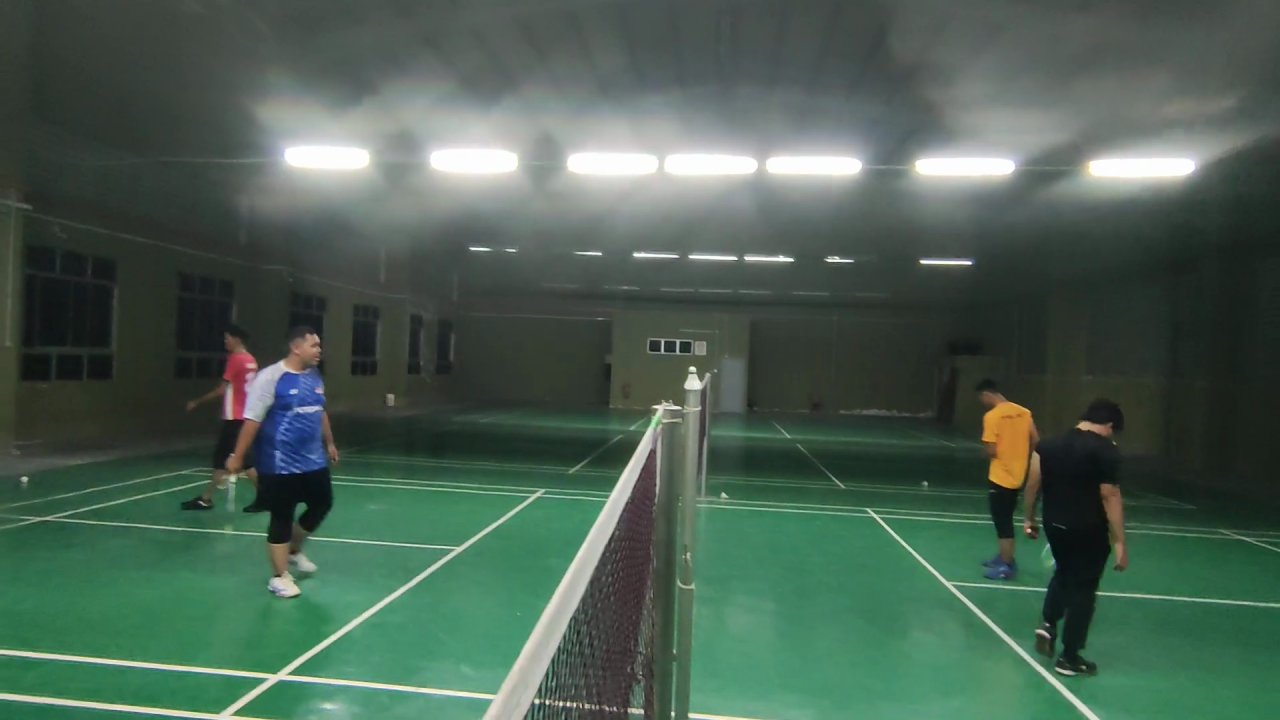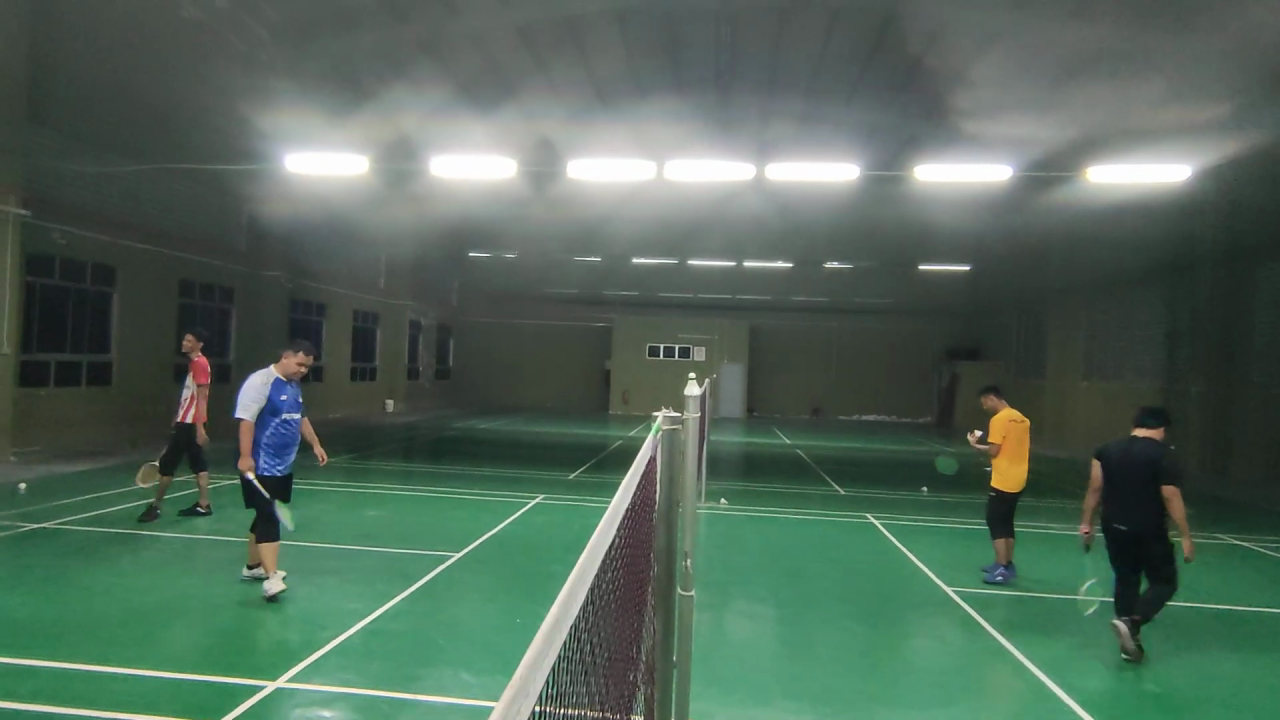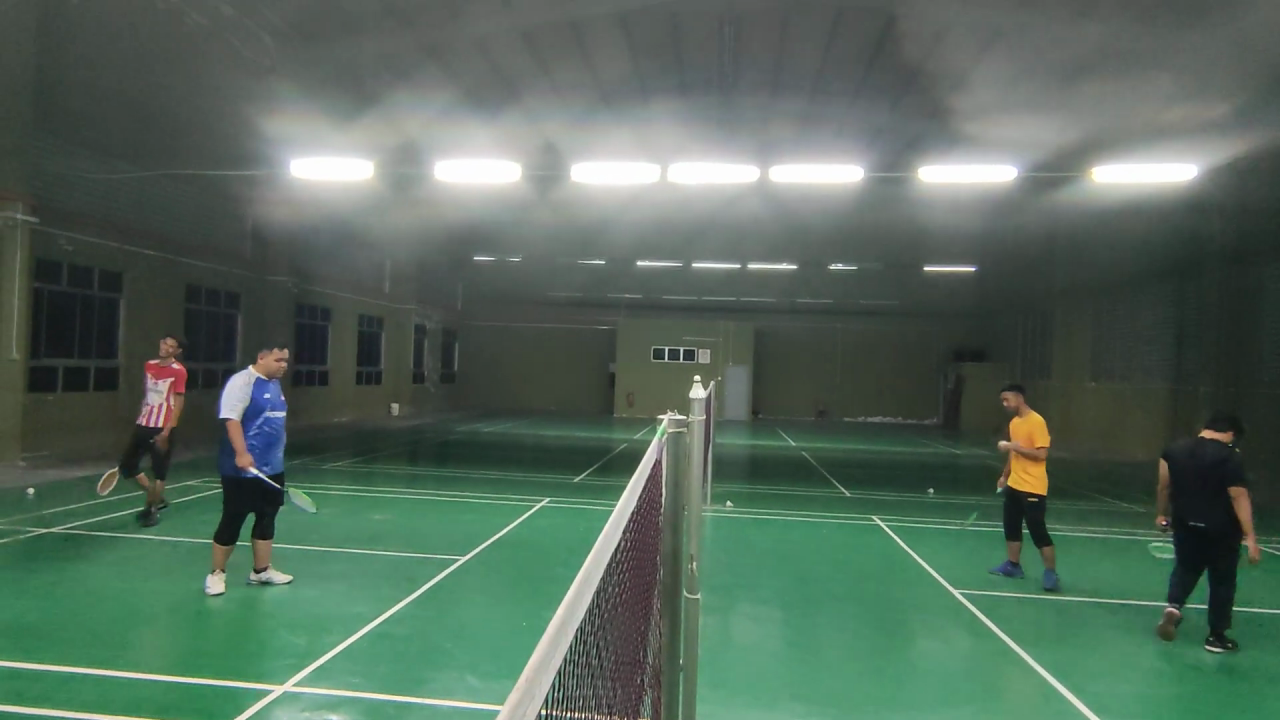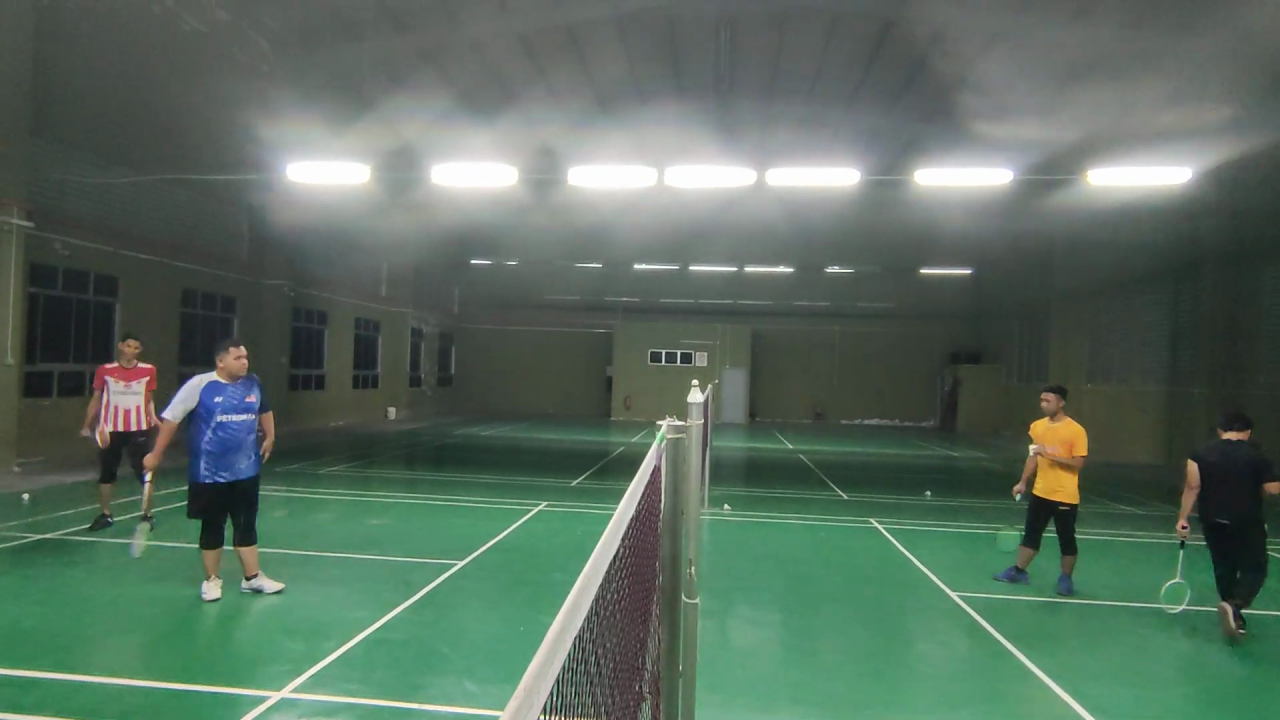
dt=0.5s
person 1, frame 1
left shoulder: (315, 376)
right shoulder: (270, 378)
right elbow: (252, 420)
left wrist: (329, 443)
right wrist: (237, 456)
left hip: (313, 461)
right hip: (280, 464)
left knee: (322, 505)
right knee: (282, 519)
left ankle: (293, 552)
right ankle: (280, 576)
person 1, frame 2
left shoulder: (293, 385)
right shoulder: (261, 381)
left elbow: (300, 419)
right elbow: (246, 419)
left wrist: (316, 445)
right wrist: (245, 456)
left hip: (282, 465)
right hip: (260, 466)
left knee: (269, 517)
right knee: (269, 517)
left ankle: (254, 566)
right ankle: (270, 578)
person 1, frame 3
left shoulder: (274, 383)
right shoulder: (242, 382)
right elbow: (231, 419)
right wrist: (241, 453)
left hip: (271, 467)
right hip: (243, 469)
left knee: (267, 518)
right knee: (233, 519)
left ankle: (261, 570)
right ankle: (217, 573)
person 1, frame 4
left shoulder: (253, 384)
right shoulder: (199, 386)
left elbow: (265, 412)
right elbow: (171, 418)
left wrist: (269, 437)
right wrist: (156, 453)
left hip: (245, 471)
right hip: (210, 474)
left knee: (246, 524)
right knee: (212, 526)
left ankle: (252, 577)
right ankle: (212, 580)
person 2, frame 1
left shoulder: (1049, 444)
right shoulder: (1105, 450)
left elbow: (1033, 483)
right elbow: (1110, 496)
left wrist: (1029, 518)
right wrist: (1120, 541)
left hip: (1055, 525)
right hip: (1089, 531)
left knee: (1064, 577)
right knee: (1082, 590)
left ankle: (1047, 625)
right ankle: (1069, 657)
person 2, frame 2
left shoulder: (1107, 451)
right shoulder: (1162, 454)
left elbow: (1095, 489)
right elbow: (1171, 497)
left wrist: (1087, 522)
right wrist: (1186, 536)
left hip: (1115, 529)
right hip: (1149, 532)
left knee: (1126, 584)
right knee: (1164, 583)
left ankle: (1132, 642)
right ankle: (1129, 622)
person 2, frame 3
left shoulder: (1175, 450)
right shoulder: (1229, 456)
left elbow: (1164, 487)
right elbow: (1239, 497)
left wrist: (1163, 514)
right wrist: (1250, 537)
left hip: (1185, 524)
right hip: (1220, 528)
left knee: (1185, 570)
right knee: (1222, 580)
left ankle: (1173, 607)
right ankle: (1216, 636)
person 2, frame 4
left shoulder: (1201, 454)
right shoulder: (1256, 455)
left elbow: (1192, 488)
left wrist: (1183, 519)
left hip: (1214, 521)
right hip: (1248, 523)
left knee: (1225, 569)
right knee: (1255, 569)
left ankle: (1234, 617)
right ankle: (1232, 605)
person 3, frame 1
left shoulder: (991, 416)
right shoulder: (1023, 412)
left elbow: (991, 451)
right elbow: (1035, 440)
right wrist: (1031, 462)
left hip: (1001, 477)
right hip: (1016, 475)
left knee: (1002, 520)
right knee: (1005, 518)
left ankle: (1007, 566)
right ankle: (1005, 556)
person 3, frame 2
left shoulder: (999, 420)
right shoulder: (1021, 418)
left elbow: (994, 451)
left wrist: (976, 445)
left hip: (1004, 482)
right hip: (1016, 479)
left knee: (995, 522)
right knee: (1005, 522)
left ankle: (1002, 569)
right ankle: (1006, 563)
person 3, frame 3
left shoulder: (1037, 422)
right shoulder: (1014, 422)
left elbow: (1042, 454)
left wrist: (1013, 447)
right wrist: (1004, 475)
left hip: (1033, 487)
right hip: (1014, 484)
left knee: (1037, 530)
right knee: (1011, 525)
left ankle: (1051, 573)
right ankle: (1013, 565)
person 3, frame 4
left shoulder: (1076, 431)
right shoulder: (1037, 426)
left elbow: (1078, 463)
left wrist: (1050, 455)
right wrist: (1022, 482)
left hip: (1065, 496)
right hip: (1040, 492)
left knee: (1066, 538)
right knee: (1031, 533)
left ankle: (1066, 578)
right ankle: (1019, 571)
person 4, frame 1
left shoulder: (235, 360)
right shoulder: (251, 361)
left elbow: (221, 390)
left wrist: (196, 402)
left hip: (234, 418)
right hip: (242, 416)
right knee: (220, 457)
right ankle: (205, 499)
person 4, frame 2
left shoulder: (199, 364)
right shoulder: (196, 363)
left elbow: (202, 398)
left wrist: (199, 427)
left hip: (189, 422)
right hip: (186, 421)
left knee: (168, 462)
right knee: (197, 462)
left ankle: (155, 506)
right ankle: (203, 504)
person 4, frame 3
left shoulder: (178, 372)
right shoulder: (149, 366)
left elbow: (178, 404)
left wrist: (165, 432)
right wrist: (142, 421)
left hip: (162, 427)
right hip: (143, 424)
left knee: (159, 470)
right knee: (126, 465)
left ankle: (153, 509)
right ankle: (153, 500)
person 4, frame 4
left shoulder: (148, 371)
right shoulder: (104, 371)
right elbow: (96, 399)
left wrist: (153, 417)
right wrist: (87, 424)
left hip: (139, 430)
right hip: (111, 430)
left knee: (143, 473)
right knee: (106, 473)
left ankle: (147, 516)
right ankle: (105, 515)
